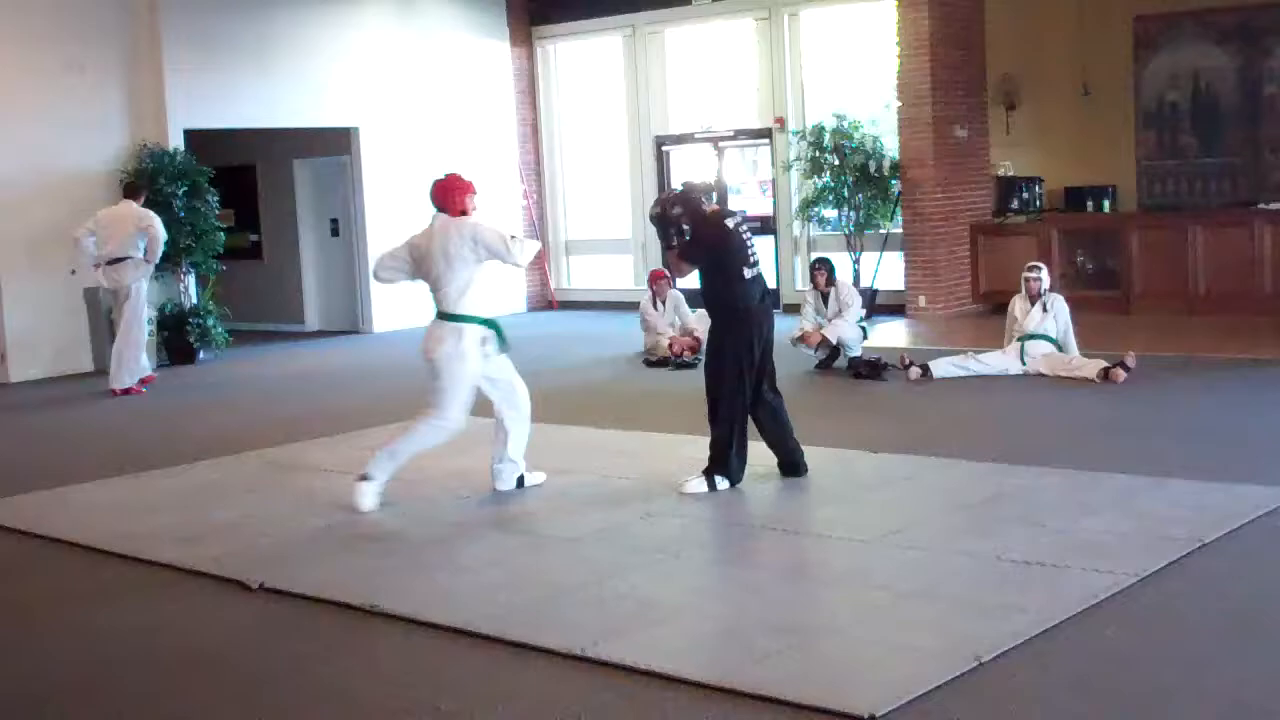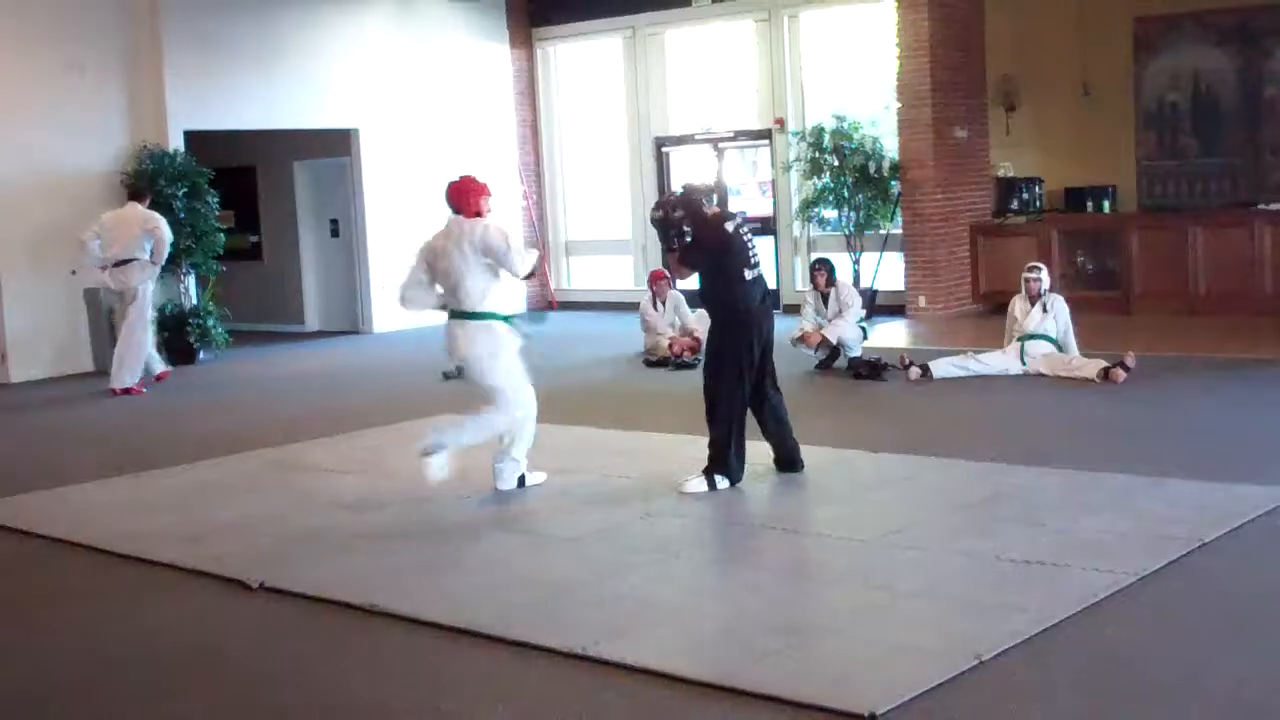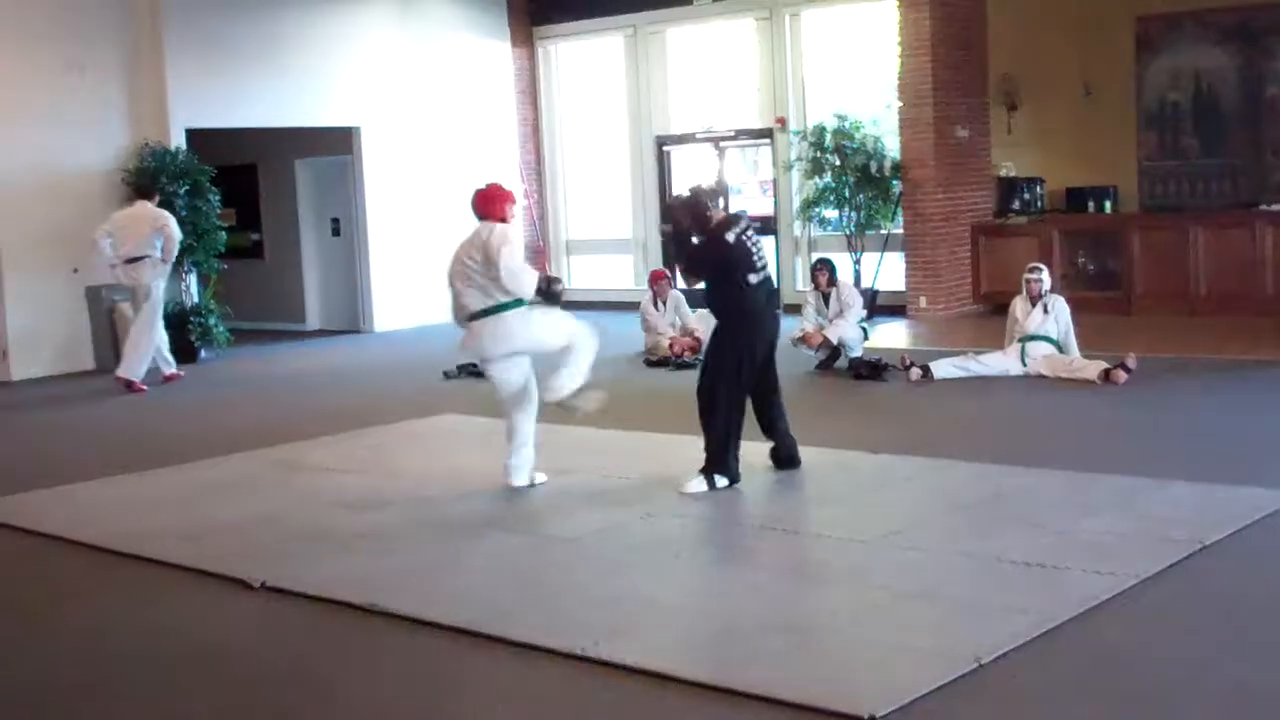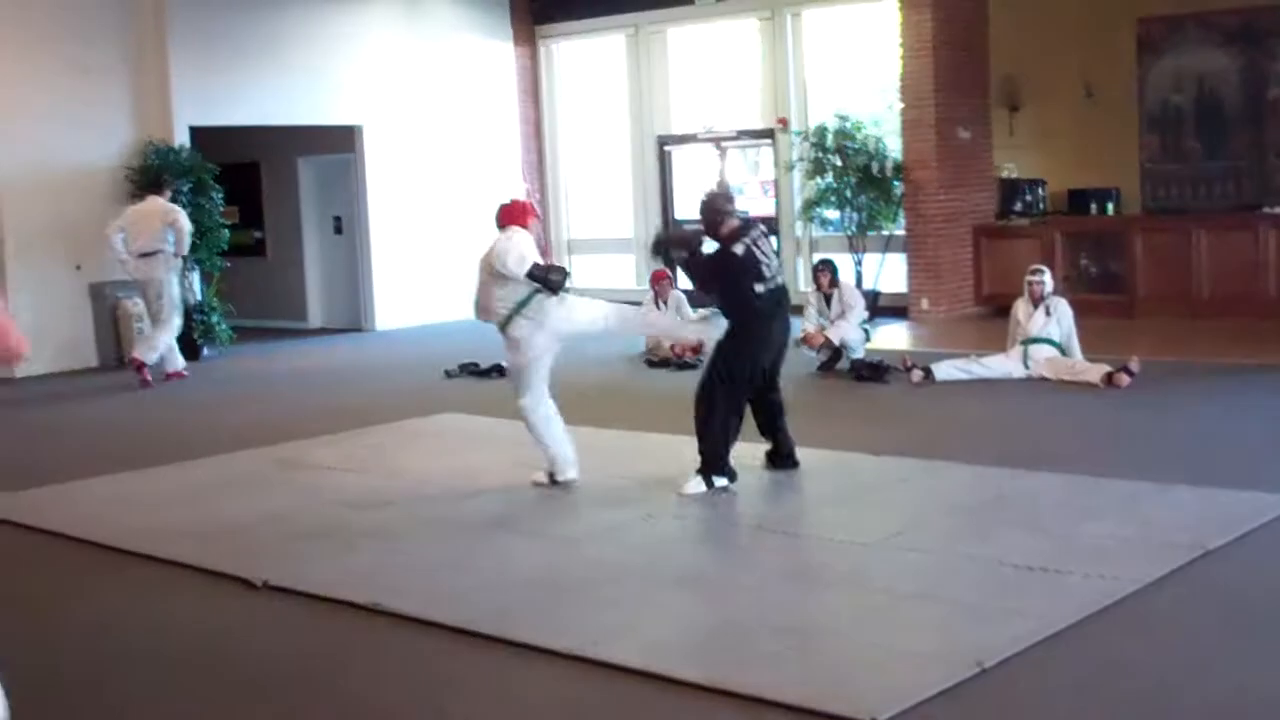
dt=0.1s
person 1, frame 1
left shoulder: (419, 241)
right shoulder: (467, 229)
left elbow: (383, 269)
right elbow: (517, 254)
right wrist: (529, 244)
left hip: (473, 338)
right hip: (460, 339)
left knee: (515, 397)
right knee: (445, 420)
left ankle: (511, 473)
right ankle: (374, 476)
person 1, frame 2
left shoulder: (434, 245)
right shoulder: (480, 230)
left elbow: (410, 296)
right elbow: (517, 262)
right wrist: (530, 258)
left hip: (466, 332)
right hip: (487, 333)
left knee: (523, 401)
right knee: (510, 409)
left ankle: (512, 473)
right ankle: (440, 443)
person 1, frame 3
left shoulder: (462, 254)
right shoulder: (502, 233)
left elbow: (462, 316)
right elbow: (510, 271)
right wrist: (541, 284)
left hip: (481, 336)
right hip: (512, 321)
left knee: (522, 400)
right knee: (582, 339)
left ankle: (520, 471)
right ankle: (561, 389)
person 1, frame 4
left shoulder: (486, 262)
right shoulder: (515, 237)
left elbow: (483, 312)
right elbow: (504, 255)
right wrist: (534, 271)
left hip: (521, 334)
right hip: (542, 311)
left knee: (531, 401)
right knee: (627, 316)
left ankle: (561, 466)
person 2, frame 1
left shoulder: (710, 229)
right shoulder: (728, 219)
left elbow: (678, 268)
right elbow: (697, 252)
left wrist: (667, 230)
right wrist: (675, 228)
left hip: (735, 319)
right hip: (758, 312)
left knee: (726, 394)
right knee: (762, 390)
left ankle: (723, 471)
right ankle: (791, 459)
person 2, frame 2
left shoulder: (710, 233)
right shoulder: (728, 221)
left elbow: (679, 271)
right elbow: (698, 255)
left wrist: (668, 233)
right wrist: (676, 231)
left hip: (735, 320)
right hip: (758, 313)
left knee: (725, 394)
right knee: (763, 388)
left ankle: (723, 471)
right ankle: (788, 455)
person 2, frame 3
left shoulder: (714, 244)
right shoulder: (739, 225)
left elbow: (690, 278)
left wrist: (676, 241)
right wrist: (684, 235)
left hip: (741, 324)
right hip: (766, 316)
left knee: (718, 394)
right knee: (764, 386)
left ankle: (719, 470)
right ankle: (786, 452)
person 2, frame 4
left shoulder: (724, 256)
right shoulder: (754, 229)
left elbow: (704, 284)
left wrist: (685, 256)
right wrist: (689, 250)
left hip: (751, 329)
right hip: (777, 322)
left knee: (717, 396)
right knee: (763, 390)
left ankle: (716, 471)
right ankle: (782, 453)
person 3, frame 1
left shoulder: (1056, 302)
right shoulder: (1016, 302)
left elbow: (1066, 335)
left wrist: (1075, 362)
right wrist: (1005, 358)
left hip: (1045, 354)
right hip: (1016, 353)
left knee: (1070, 364)
right knee: (972, 361)
left ankle: (1108, 371)
right ankle: (922, 370)
person 3, frame 2
left shoulder: (1056, 302)
right shoulder: (1016, 302)
left elbow: (1066, 335)
left wrist: (1075, 362)
right wrist: (1005, 357)
left hip: (1045, 354)
right hip: (1016, 353)
left knee: (1070, 364)
right knee: (972, 362)
left ankle: (1109, 371)
right ankle: (922, 370)
person 3, frame 3
left shoulder: (1057, 303)
right shoulder: (1017, 303)
left elbow: (1067, 336)
left wrist: (1075, 365)
right wrist: (1006, 359)
left hip: (1046, 355)
right hip: (1017, 354)
left knee: (1072, 366)
right knee: (973, 363)
left ankle: (1109, 373)
right ankle: (922, 371)
person 3, frame 4
left shoulder: (1060, 305)
right shoulder: (1019, 305)
left elbow: (1070, 339)
left wrist: (1078, 367)
right wrist: (1008, 361)
left hip: (1048, 358)
right hip: (1019, 357)
left knee: (1074, 368)
right knee: (976, 365)
left ankle: (1112, 376)
right ankle: (924, 373)
person 4, frame 1
left shoulder: (103, 214)
right shoulder: (144, 215)
left elbow: (81, 236)
right elbow: (158, 235)
left wrist: (94, 261)
right wrist: (151, 260)
left hip: (110, 273)
right hip: (132, 272)
left knee: (126, 325)
right knee: (131, 328)
left ankle: (139, 372)
right ankle: (121, 383)
person 4, frame 2
left shoulder: (108, 217)
right shoulder: (150, 217)
left elbow: (87, 239)
right elbow: (164, 237)
left wrist: (100, 264)
right wrist: (157, 261)
left hip: (116, 275)
right hip: (138, 273)
left knee: (139, 326)
right knee: (135, 330)
left ankle: (156, 369)
right ankle: (122, 383)
person 4, frame 3
left shoulder: (119, 216)
right shoulder: (159, 215)
left elbow: (100, 237)
right elbow: (173, 235)
left wrist: (114, 263)
right wrist: (168, 259)
left hip: (129, 272)
right hip: (150, 270)
left knee: (152, 322)
right knee: (146, 326)
left ankle: (168, 369)
right ankle: (128, 373)
person 4, frame 4
left shoulder: (132, 211)
right shoulder: (170, 209)
left elbow: (112, 233)
right elbow: (184, 228)
left wrist: (124, 258)
right wrist: (180, 253)
left hip: (141, 267)
right hip: (163, 265)
left knee: (160, 319)
right knee: (170, 319)
left ankle: (173, 366)
right ankle: (142, 357)
